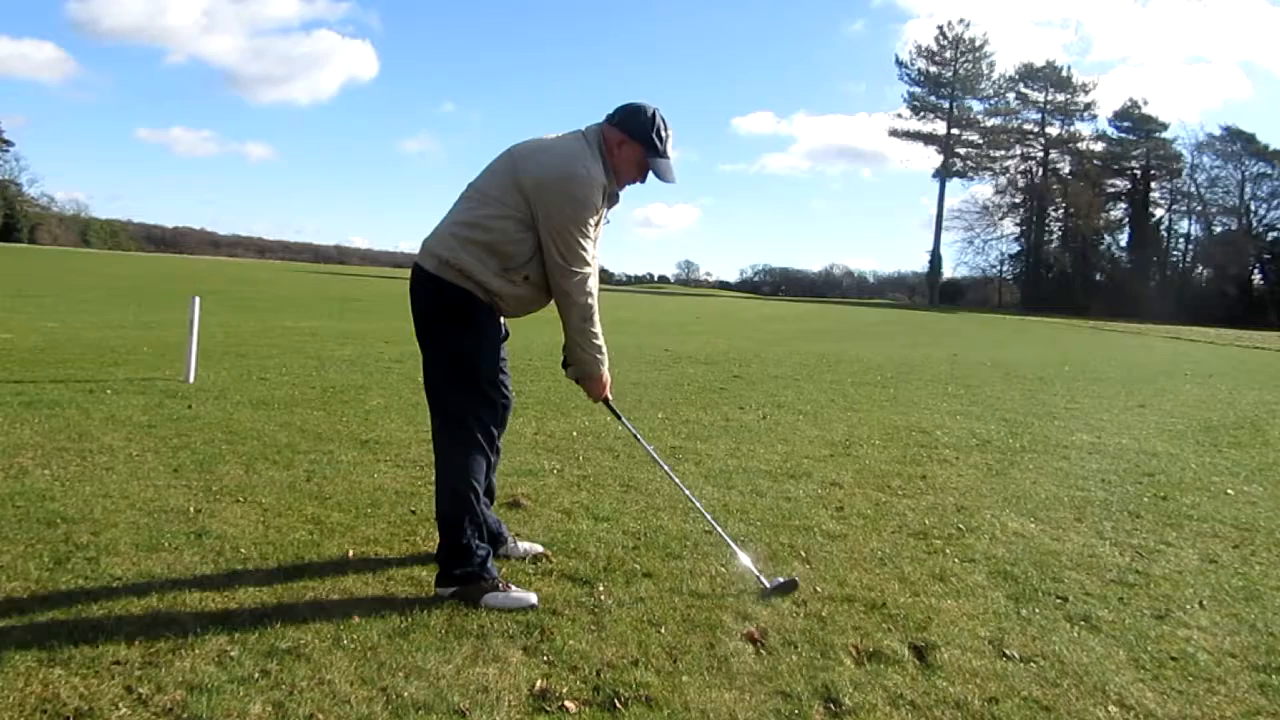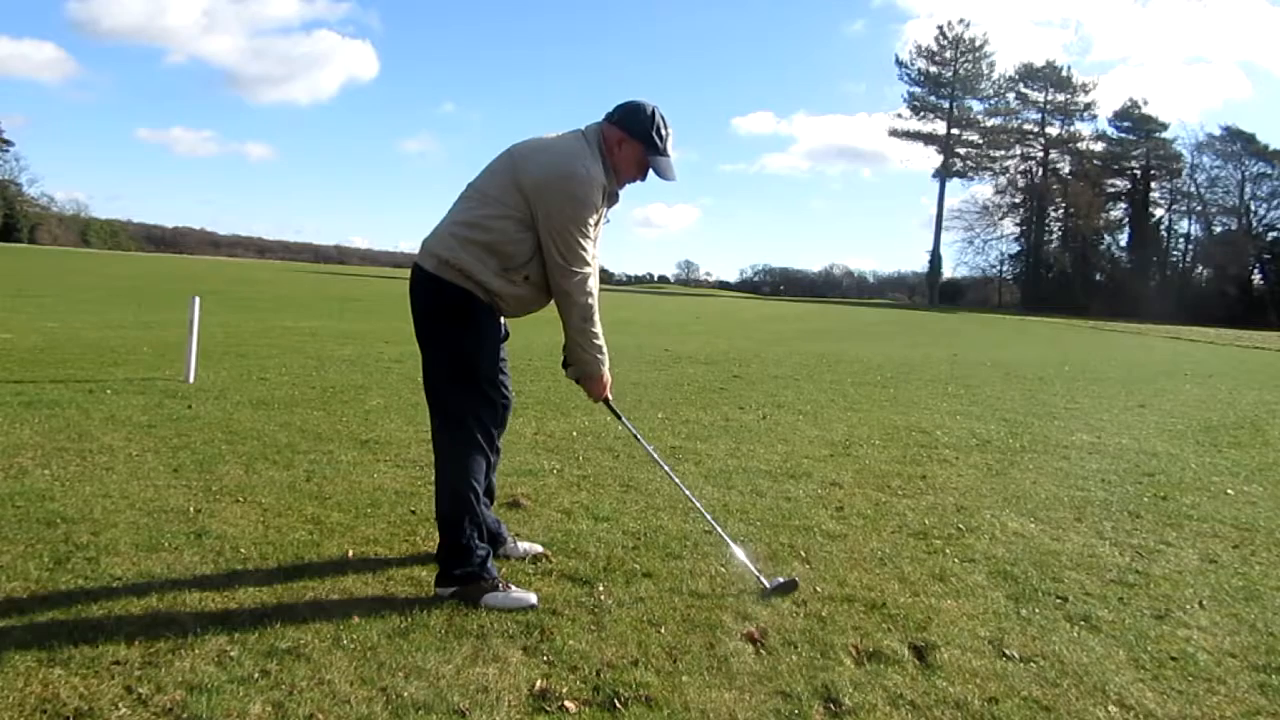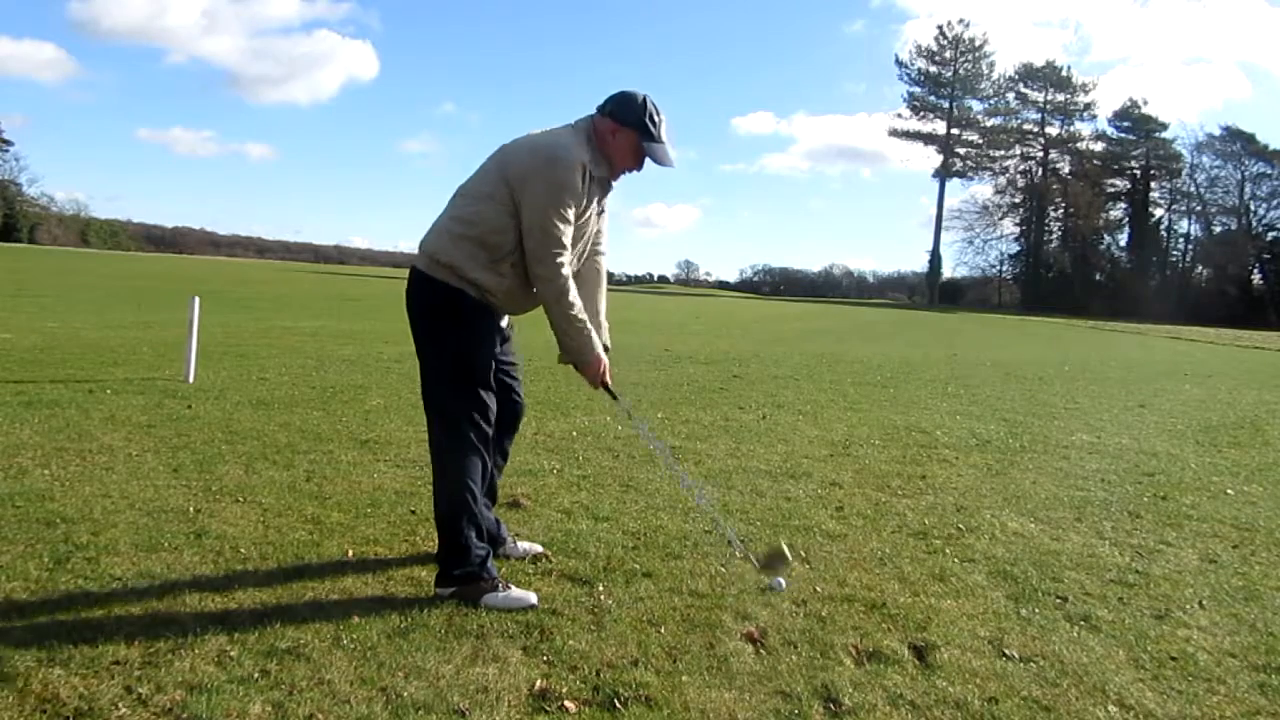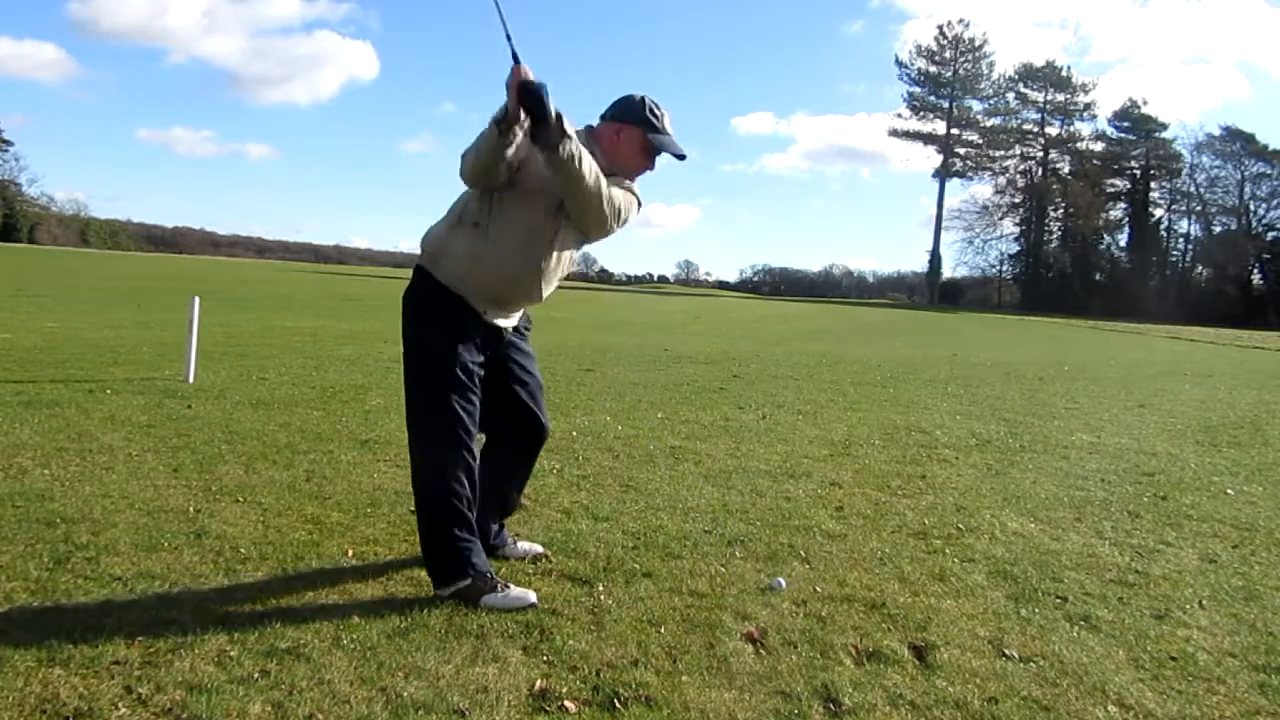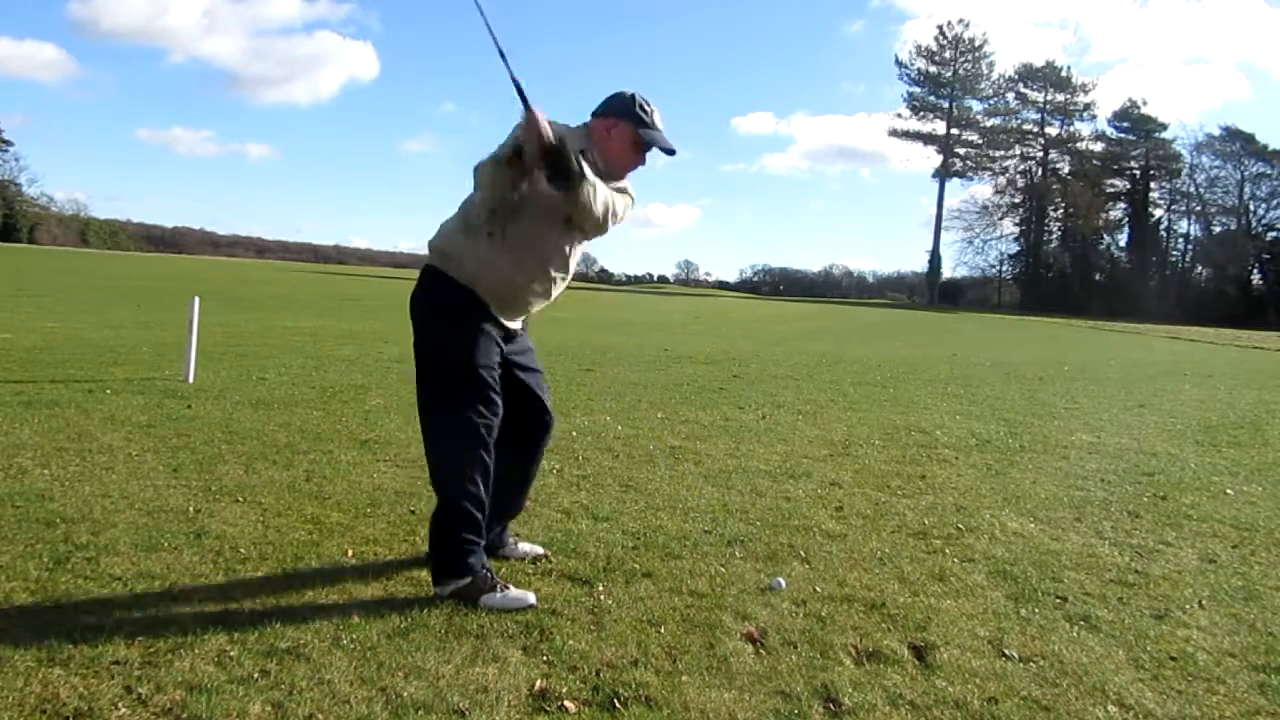
dt=0.3s
person 1, frame 1
left shoulder: (576, 164)
right shoulder: (574, 174)
left elbow: (578, 274)
right elbow: (573, 281)
left wrist: (582, 355)
right wrist: (592, 363)
left hip: (465, 291)
right hip: (455, 292)
left knee: (488, 414)
right knee: (469, 428)
left ankle: (482, 532)
right ankle: (464, 570)
person 1, frame 2
left shoulder: (584, 167)
right shoulder: (574, 174)
left elbow: (581, 275)
right elbow: (573, 282)
left wrist: (583, 355)
right wrist: (593, 363)
left hip: (470, 293)
right hip: (453, 291)
left knee: (490, 412)
right knee: (468, 426)
left ankle: (481, 531)
right ankle: (464, 571)
person 1, frame 3
left shoulder: (591, 173)
right shoulder: (559, 161)
left elbow: (589, 263)
right elbow: (550, 269)
left wrist: (596, 341)
right wrist: (584, 349)
left hip: (480, 299)
right hip: (449, 292)
left knee: (502, 413)
right knee: (466, 426)
left ankle: (481, 530)
right ankle: (464, 571)
person 1, frame 4
left shoulder: (621, 202)
right shoulder: (529, 140)
left elbow: (585, 195)
right elbow: (480, 174)
left wrist: (550, 133)
right wrist: (512, 116)
left hip: (504, 321)
right hip: (442, 299)
left knee: (524, 430)
right knee: (449, 436)
left ankle: (484, 534)
right ankle: (459, 572)
person 1, frame 5
left shoulder: (616, 197)
right shoulder: (539, 142)
left elbow: (589, 210)
right elbow: (491, 186)
left wrist: (559, 159)
right wrist: (523, 146)
left hip: (503, 317)
right hip: (451, 298)
left knee: (532, 422)
right knee: (468, 430)
left ankle: (488, 536)
right ankle: (460, 570)
